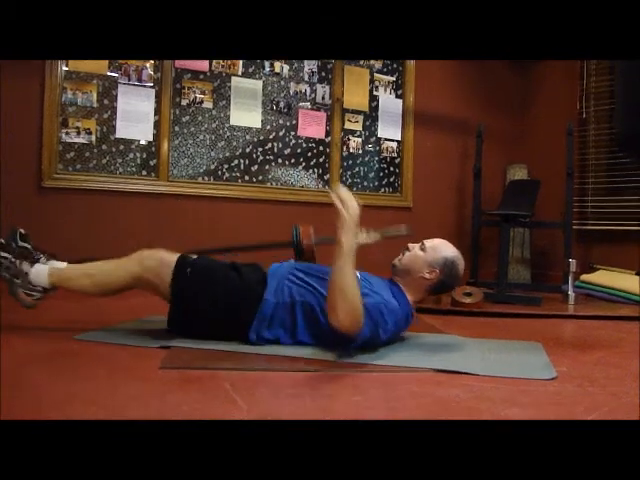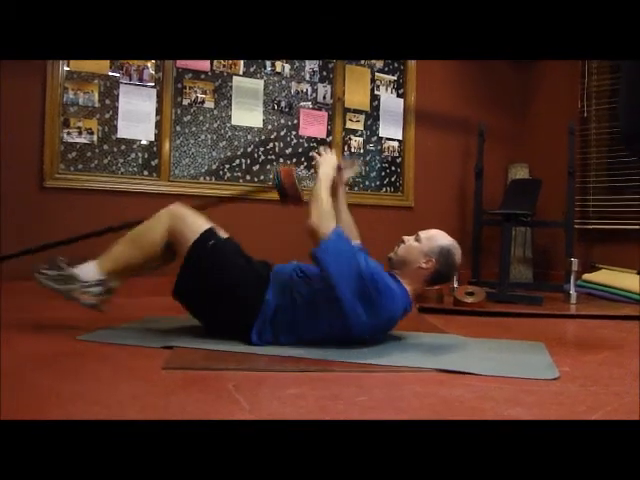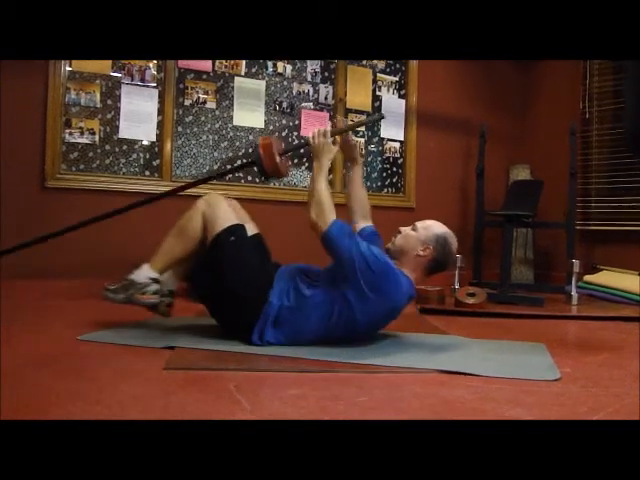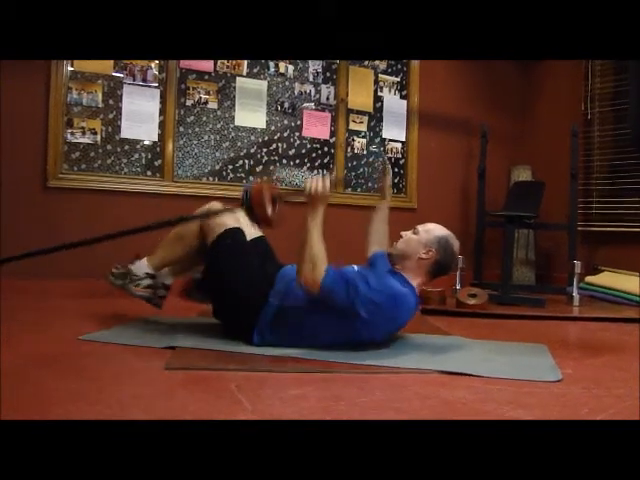
dt=0.2s
person 1, frame 1
left shoulder: (388, 311)
right shoulder: (389, 292)
left elbow: (342, 319)
left wrist: (344, 237)
right wrist: (349, 249)
left hip: (251, 309)
right hip: (262, 284)
left knee: (148, 263)
right knee: (157, 258)
left ankle: (39, 275)
right ankle: (47, 271)
person 1, frame 2
left shoulder: (381, 293)
right shoulder: (388, 289)
left elbow: (318, 225)
right elbow: (351, 249)
left wrist: (325, 173)
right wrist: (338, 192)
left hip: (256, 309)
right hip: (270, 287)
left knee: (177, 215)
right knee: (188, 234)
left ankle: (90, 277)
right ankle: (96, 275)
person 1, frame 3
left shoulder: (383, 277)
right shoulder: (390, 281)
left elbow: (320, 219)
right elbow: (361, 224)
left wrist: (321, 162)
right wrist: (355, 165)
left hip: (258, 312)
right hip: (272, 294)
left knee: (211, 204)
right knee: (228, 211)
left ankle: (147, 279)
right ankle: (166, 283)
person 1, frame 4
left shoulder: (386, 296)
right shoulder: (396, 289)
left elbow: (310, 278)
right elbow: (377, 256)
left wrist: (315, 212)
right wrist: (384, 202)
left hip: (260, 311)
right hip: (275, 287)
left knee: (215, 215)
right knee: (229, 213)
left ankle: (145, 273)
right ankle: (161, 279)
